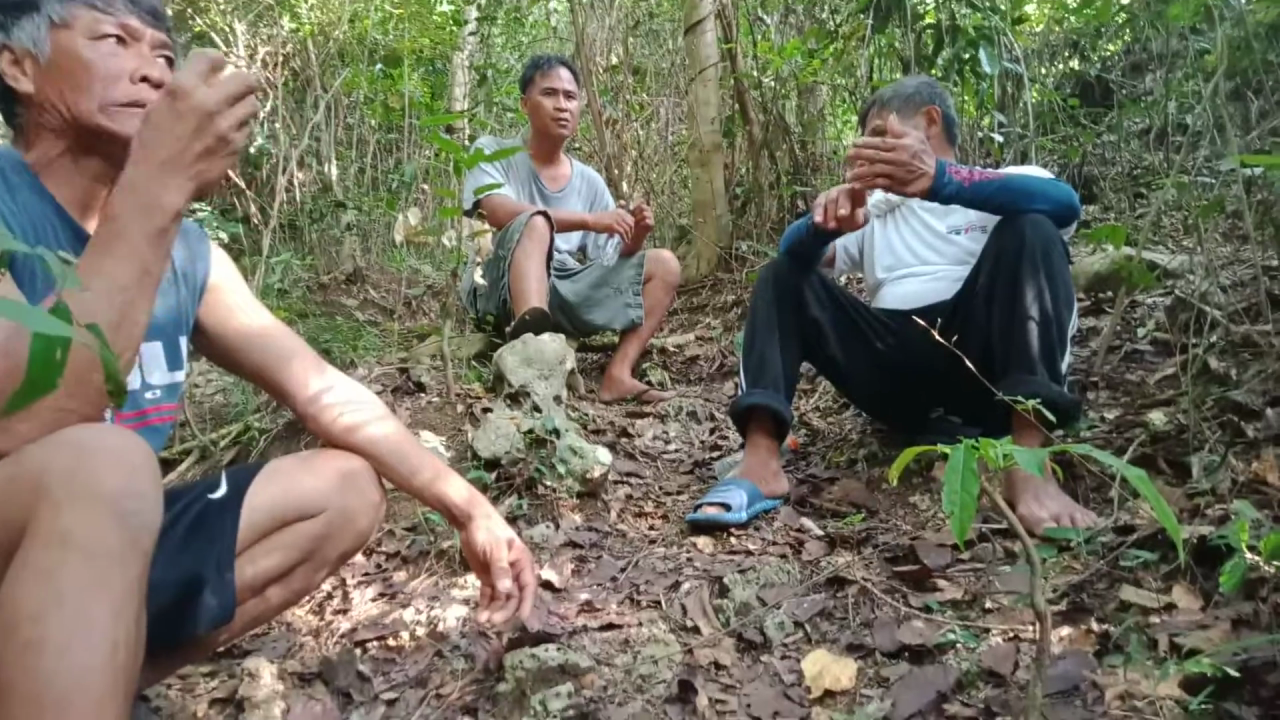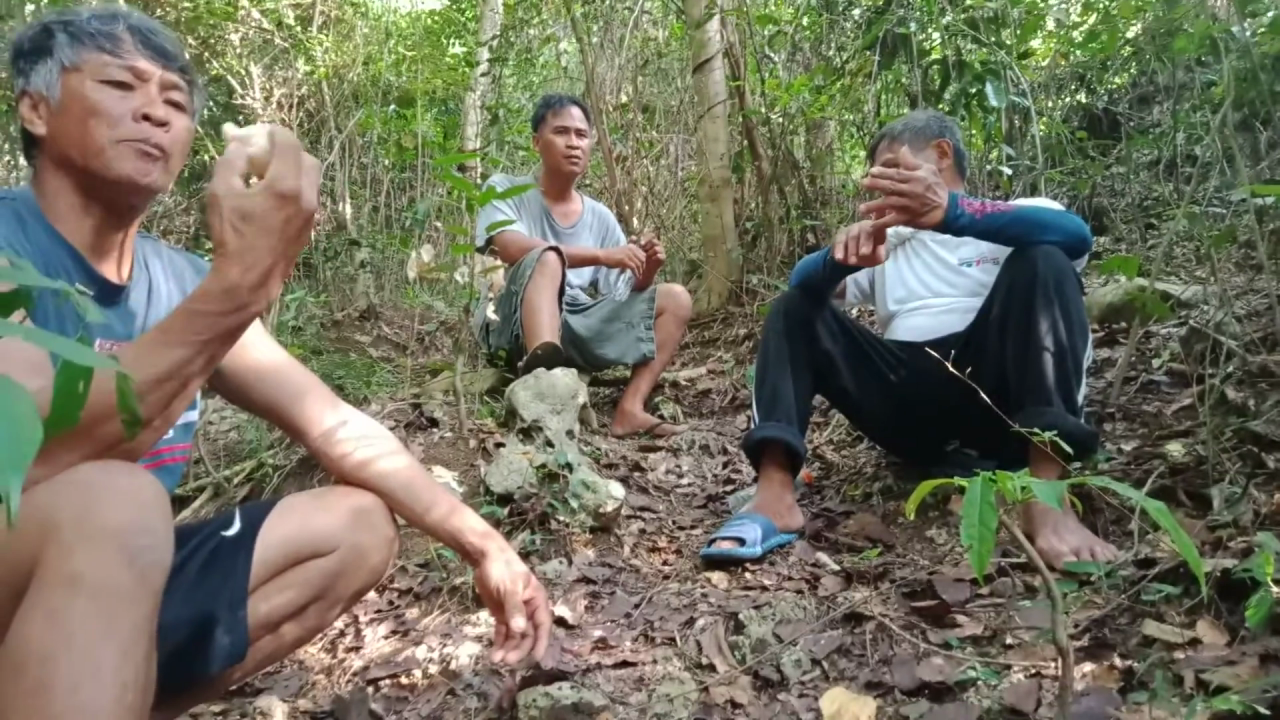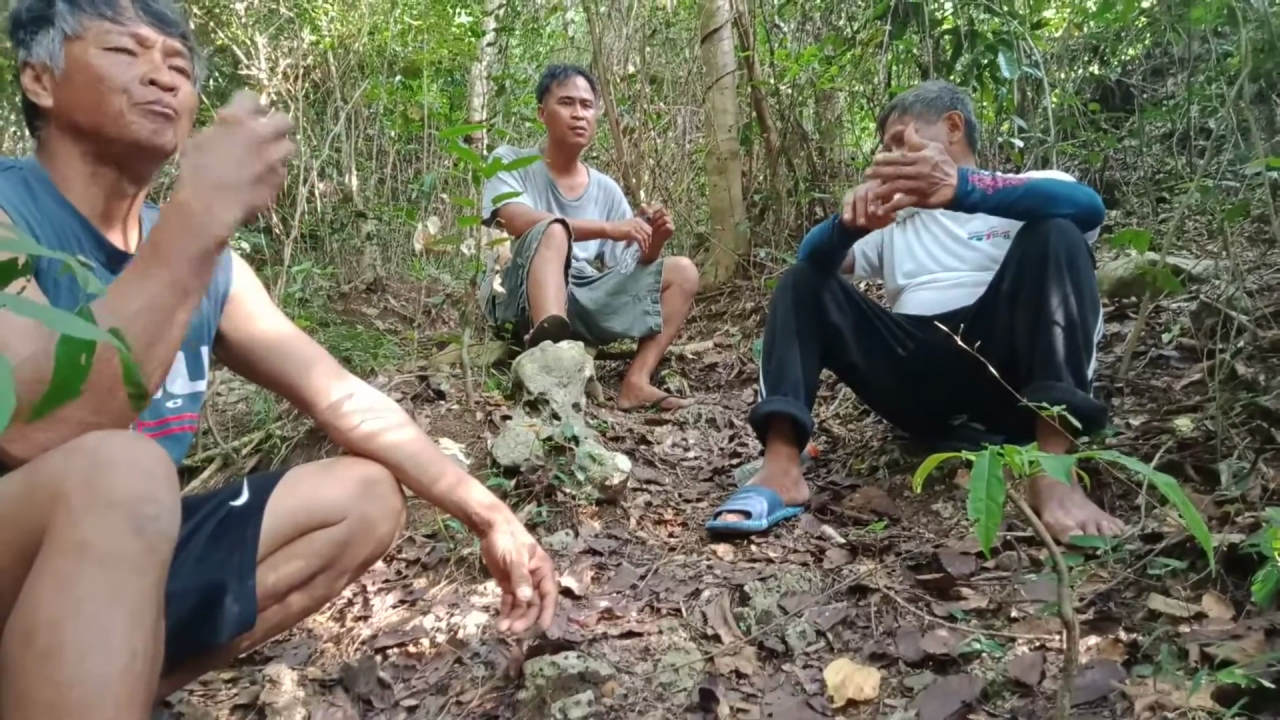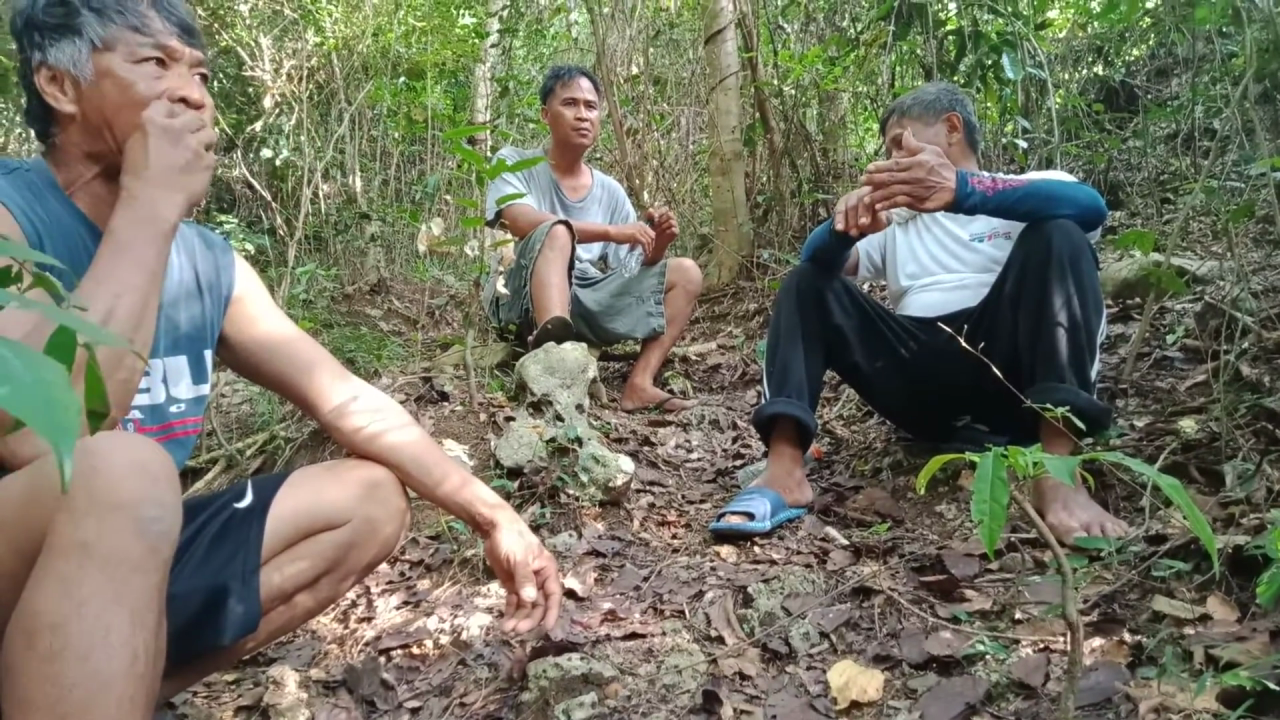
dt=0.7s
person 1, frame 1
left shoulder: (183, 253)
left elbow: (320, 389)
left wrist: (464, 504)
right wrist: (158, 186)
left hip: (100, 548)
left knee: (344, 488)
right knee: (101, 465)
person 1, frame 2
left shoulder: (184, 282)
left elbow: (334, 424)
left wrist: (478, 541)
right wrist: (243, 282)
left hip: (116, 582)
left knee: (358, 524)
right knee: (114, 500)
person 1, frame 3
left shoulder: (206, 265)
left elbow: (342, 397)
left wrist: (486, 513)
right wrist: (202, 214)
left hip: (120, 558)
left knee: (365, 495)
right knee: (118, 471)
person 1, frame 4
left shoulder: (208, 263)
left elbow: (346, 399)
left wrist: (490, 514)
right wrist: (150, 205)
left hip: (128, 561)
left knee: (369, 498)
right knee: (121, 468)
person 2, frame 1
left shoulder: (1003, 190)
right shoulder: (876, 212)
left elbow: (1064, 203)
right elbow: (792, 250)
left wrist: (939, 179)
right wrist: (827, 221)
left hip: (981, 357)
right hip: (898, 374)
left knee: (1028, 230)
right knee: (782, 276)
left ankle: (1028, 466)
right ankle: (760, 462)
person 2, frame 2
left shoulder: (1016, 221)
right shoulder: (889, 244)
left elbow: (1075, 235)
right elbow: (803, 282)
left wrist: (950, 212)
right wrist: (843, 254)
left hip: (994, 391)
right hip: (911, 405)
left knee: (1040, 262)
right knee: (793, 309)
left ankle: (1046, 498)
right ankle: (774, 496)
person 2, frame 3
left shoulder: (1026, 190)
right shoulder: (896, 218)
left elbow: (1088, 207)
right elbow: (812, 256)
left wrist: (961, 187)
right wrist: (851, 222)
left hip: (1004, 366)
right hip: (919, 380)
left knee: (1053, 235)
right knee: (802, 283)
left ankle: (1053, 471)
right ankle: (781, 468)
person 2, frame 4
left shoulder: (1029, 193)
right shoulder: (897, 220)
left elbow: (1089, 206)
right elbow: (817, 259)
left wrist: (960, 189)
right wrist: (846, 224)
left hip: (1008, 367)
right hip: (922, 384)
left knee: (1055, 236)
right knee: (806, 282)
left ankle: (1057, 472)
right ankle: (784, 468)
person 3, frame 1
left shoulder: (590, 182)
right shoulder: (493, 152)
left elbow: (613, 264)
right elbow: (499, 212)
left wrist: (633, 240)
right wrist: (590, 221)
left hip: (565, 293)
right hip: (500, 290)
left knee: (664, 265)
right knee: (536, 221)
left ankle: (617, 375)
right ankle: (530, 336)
person 3, frame 2
left shoulder: (601, 218)
right shoulder: (505, 189)
left elbow: (624, 299)
right elbow: (511, 249)
left wrist: (645, 273)
right wrist: (601, 256)
left hip: (577, 328)
right hip: (514, 326)
left knee: (675, 299)
right knee: (548, 257)
left ankle: (630, 409)
right ankle: (541, 371)
person 3, frame 3
left shoulder: (607, 190)
right shoulder: (510, 161)
left elbow: (631, 271)
right elbow: (517, 221)
left wrist: (652, 244)
right wrist: (608, 229)
left hip: (585, 301)
right hip: (519, 299)
left knee: (682, 272)
right knee: (554, 230)
left ankle: (636, 382)
right ankle: (548, 344)
person 3, frame 4
left shoulder: (611, 192)
right shoulder: (514, 162)
left elbow: (635, 272)
right elbow: (521, 222)
left wrist: (656, 247)
right wrist: (611, 232)
left hip: (588, 302)
right hip: (523, 299)
left knee: (686, 273)
right knee: (557, 231)
left ankle: (640, 384)
right ankle: (552, 347)
